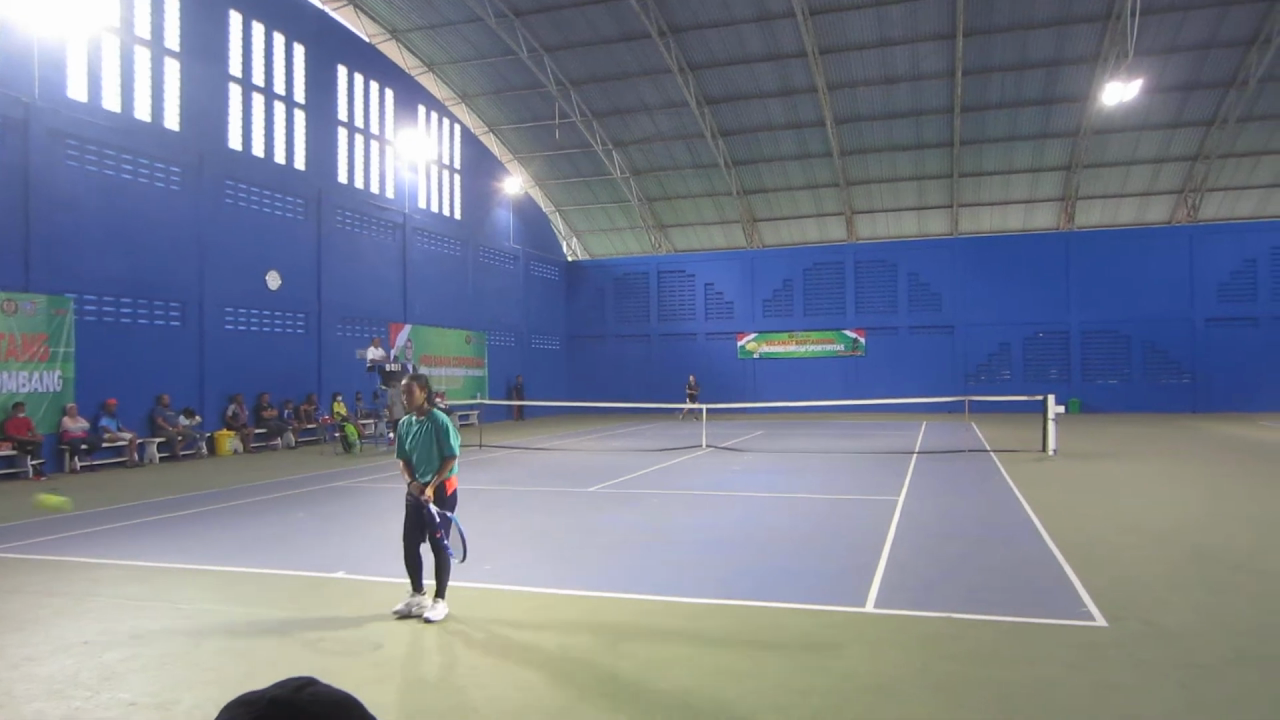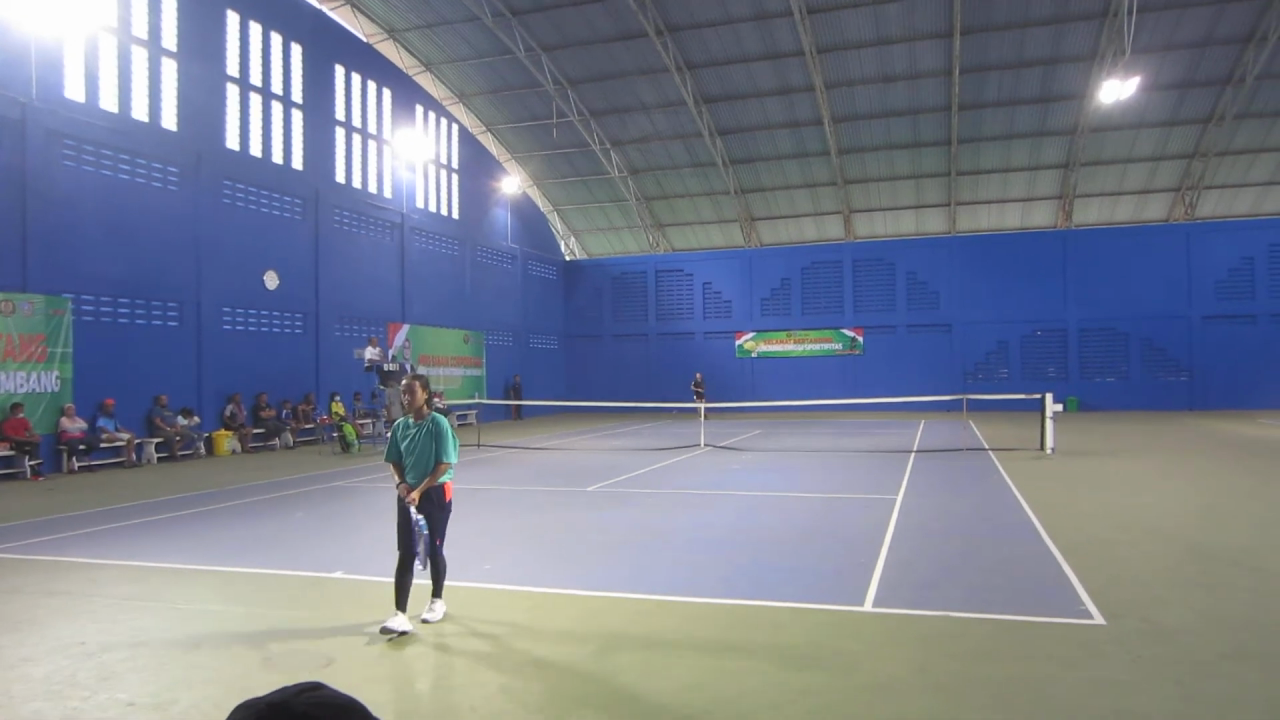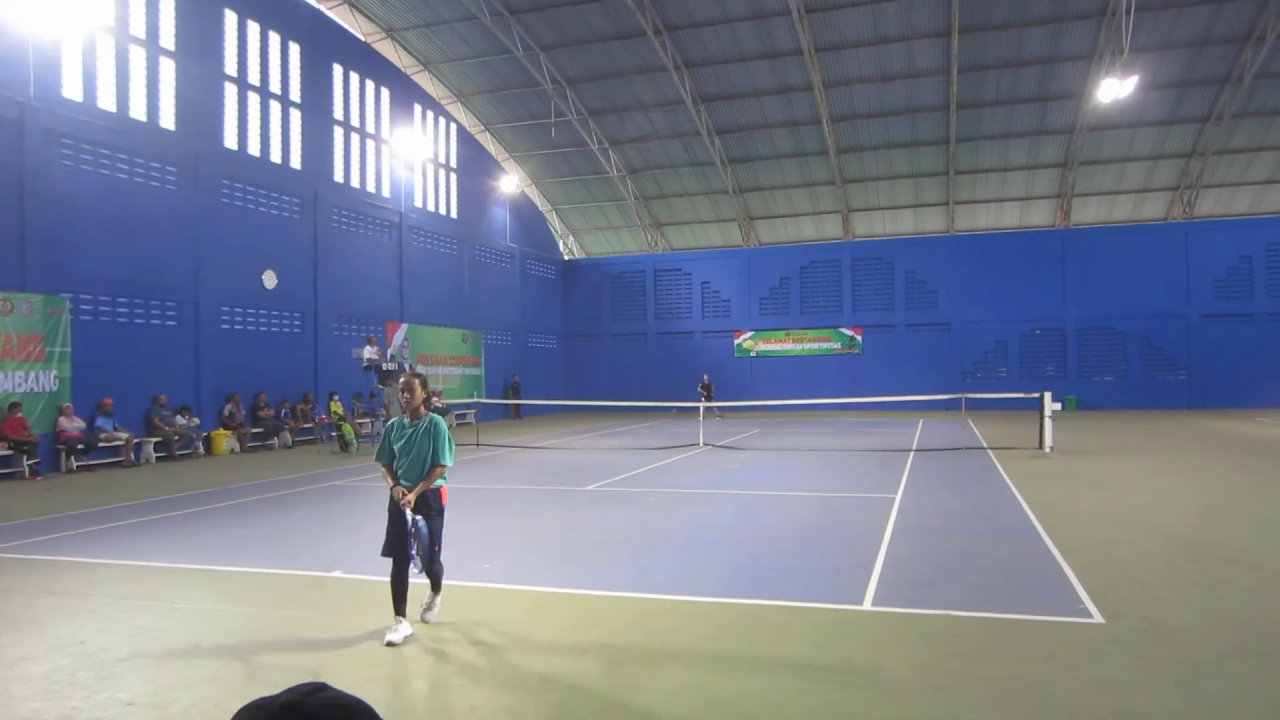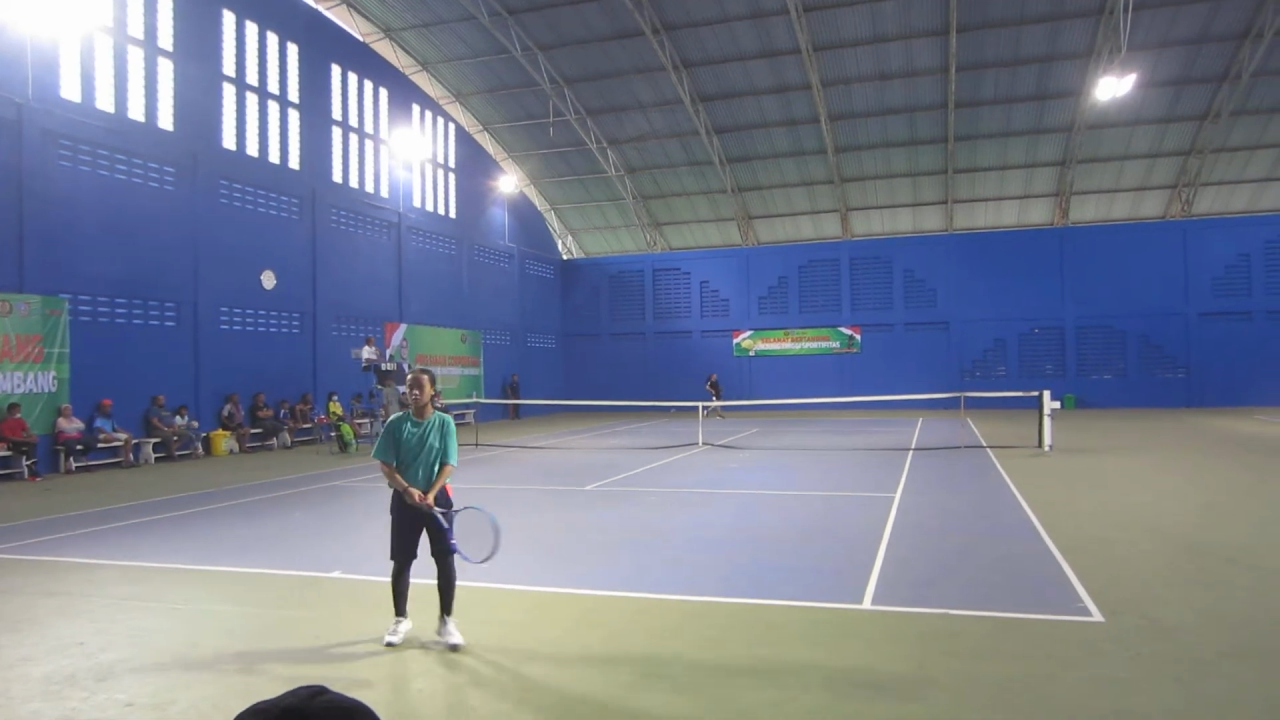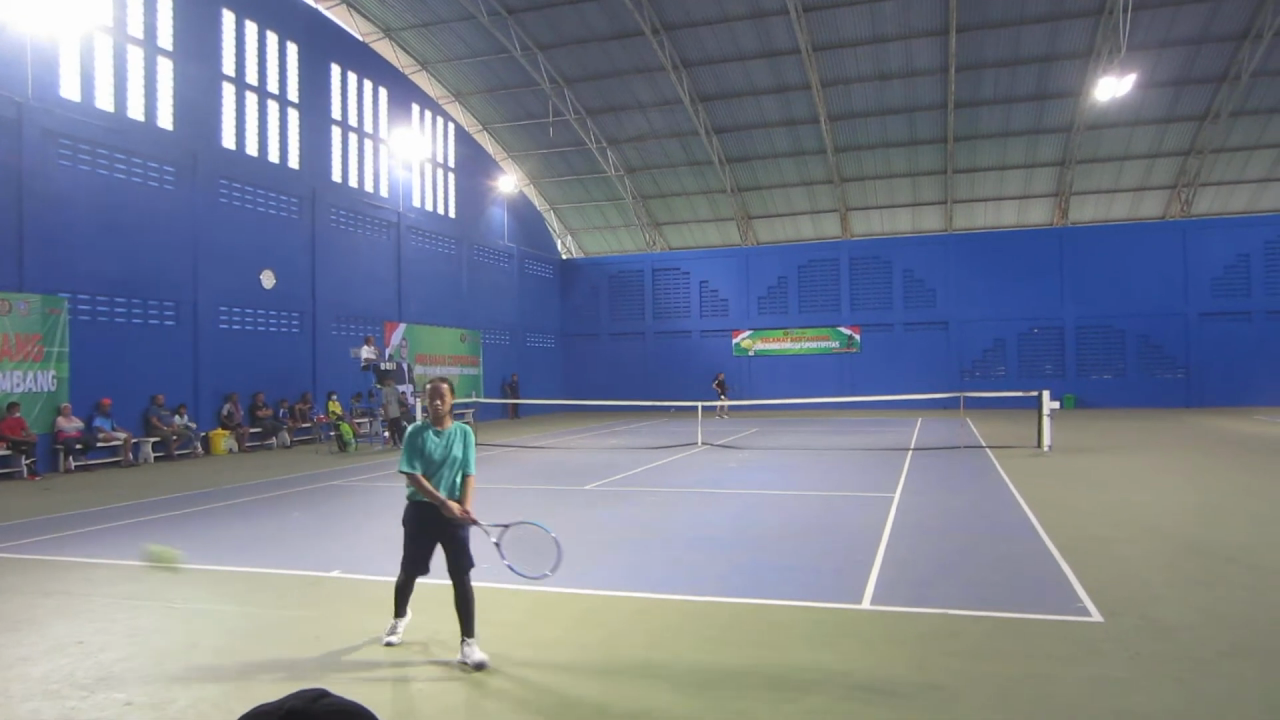
dt=0.2s
person 1, frame 1
left shoulder: (439, 420)
right shoulder: (405, 424)
left elbow: (451, 458)
right elbow: (404, 460)
left wrist: (432, 487)
right wrist: (412, 482)
left hip: (441, 490)
right hip: (416, 491)
left knee: (439, 545)
right knee: (409, 544)
left ankle: (439, 601)
right ankle: (417, 596)
person 1, frame 2
left shoulder: (438, 424)
right shoulder: (400, 426)
left elbow: (444, 464)
right elbow: (395, 462)
left wrist: (419, 490)
right wrist: (401, 484)
left hip: (435, 494)
right hip: (408, 495)
left knee: (433, 550)
right knee: (405, 554)
left ankle: (437, 600)
right ankle: (400, 615)
person 1, frame 3
left shoulder: (436, 424)
right shoulder: (393, 426)
left elbow: (440, 466)
right elbow: (386, 463)
left wrist: (415, 493)
right wrist: (395, 486)
left hip: (430, 497)
right hip: (400, 499)
left knee: (429, 557)
right knee: (399, 560)
left ankle: (435, 595)
right ankle: (401, 621)
person 1, frame 4
left shoulder: (444, 423)
right shoulder: (396, 423)
left elbow: (448, 465)
right elbow: (385, 464)
left wrist: (431, 494)
right wrist: (407, 489)
left hip: (437, 497)
right hip: (404, 499)
left knee: (445, 559)
right knee: (402, 561)
left ankle: (446, 620)
right ankle: (401, 619)
person 1, frame 5
left shoulder: (464, 433)
right shoulder: (416, 433)
left elbow: (468, 475)
right elbow: (413, 476)
left wrist: (466, 506)
right wrist: (443, 503)
left hip: (454, 513)
right hip: (420, 510)
left knee: (461, 576)
right knee: (409, 572)
left ankle: (468, 643)
right ankle: (400, 618)
